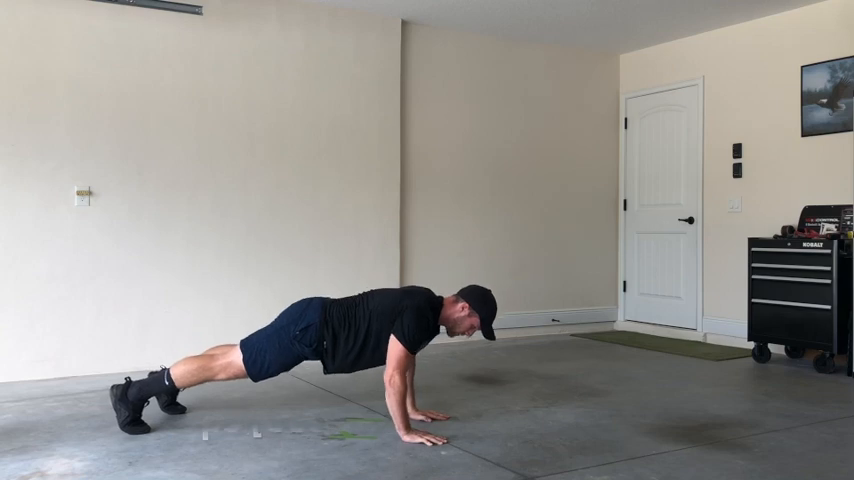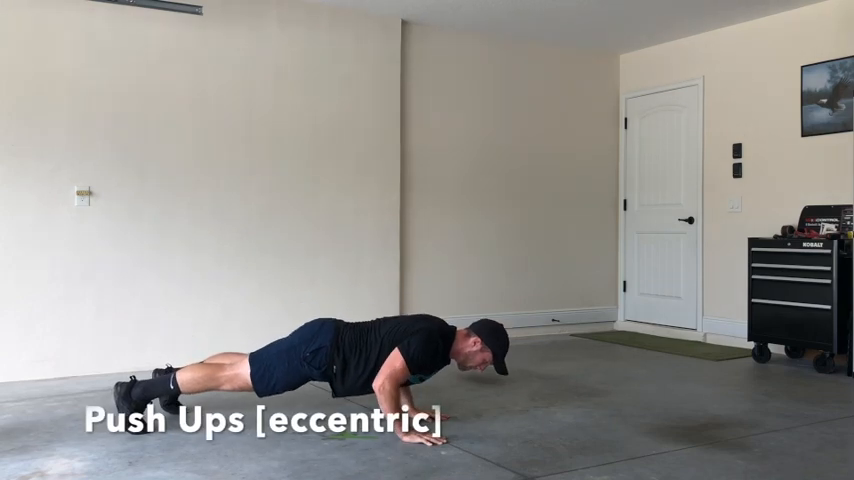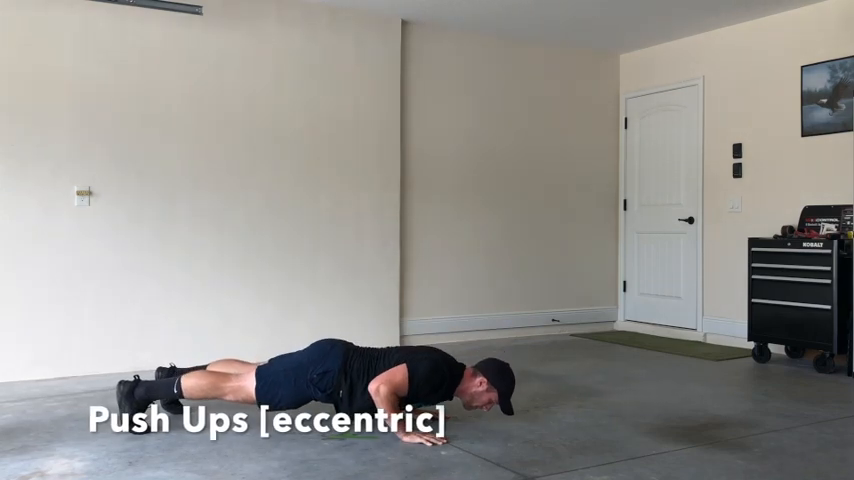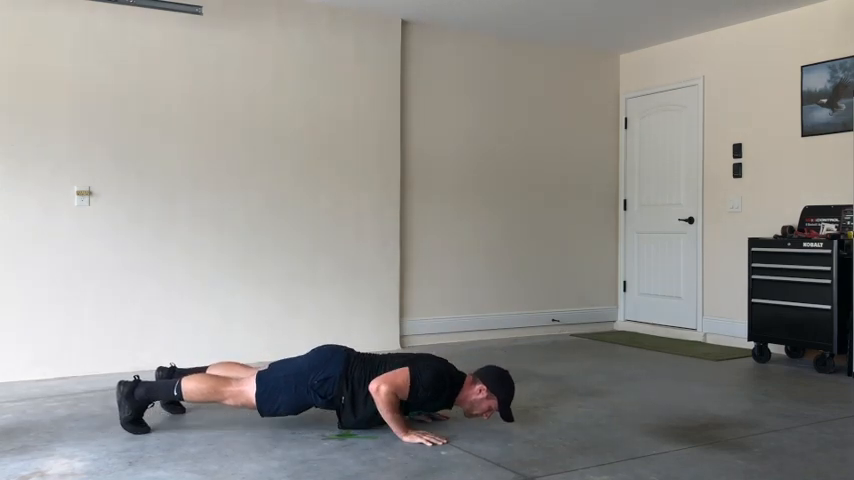
dt=1s
person 1, frame 1
left shoulder: (425, 308)
right shoulder: (419, 315)
left elbow: (405, 358)
right elbow: (393, 376)
left wrist: (412, 408)
right wrist: (405, 431)
left hip: (315, 326)
right hip: (310, 329)
left knee: (236, 355)
right knee: (226, 365)
left ankle: (163, 385)
right ankle: (133, 392)
person 1, frame 2
left shoulder: (436, 336)
right shoulder: (431, 342)
left elbow: (398, 366)
right elbow: (383, 383)
left wrist: (411, 408)
right wrist: (403, 431)
left hip: (327, 344)
right hip: (321, 349)
left knee: (243, 364)
right knee: (231, 376)
left ankle: (168, 378)
right ankle: (138, 391)
person 1, frame 3
left shoulder: (444, 371)
right shoulder: (438, 373)
right elbow: (380, 387)
left wrist: (414, 409)
right wrist: (404, 431)
left hip: (332, 362)
right hip: (326, 370)
left knee: (249, 372)
right knee: (235, 388)
left ankle: (174, 375)
right ankle: (140, 391)
person 1, frame 4
left shoulder: (444, 377)
right shoulder: (439, 382)
right elbow: (379, 389)
left wrist: (413, 410)
right wrist: (406, 431)
left hip: (334, 369)
right hip: (328, 377)
left knee: (250, 376)
right knee: (236, 393)
left ankle: (176, 374)
right ankle: (138, 392)
